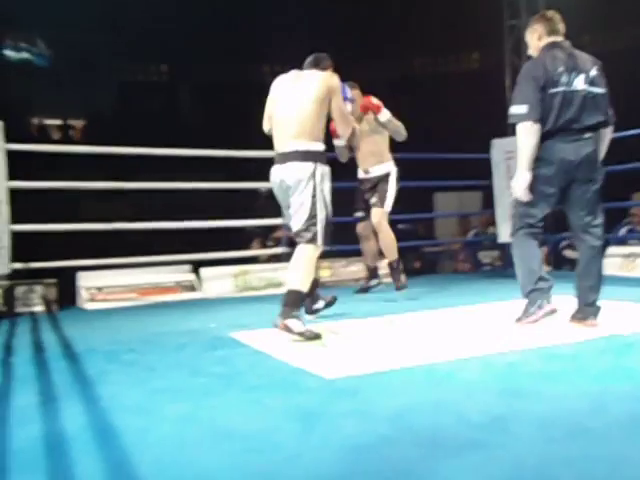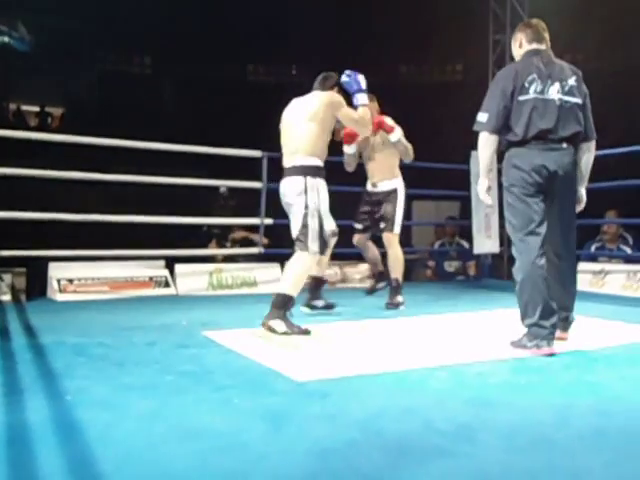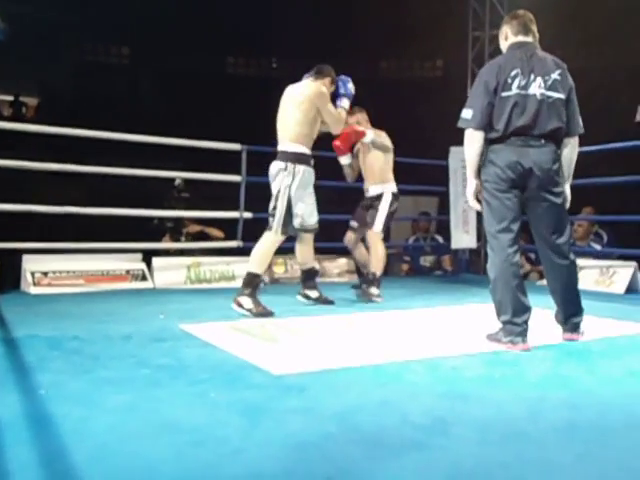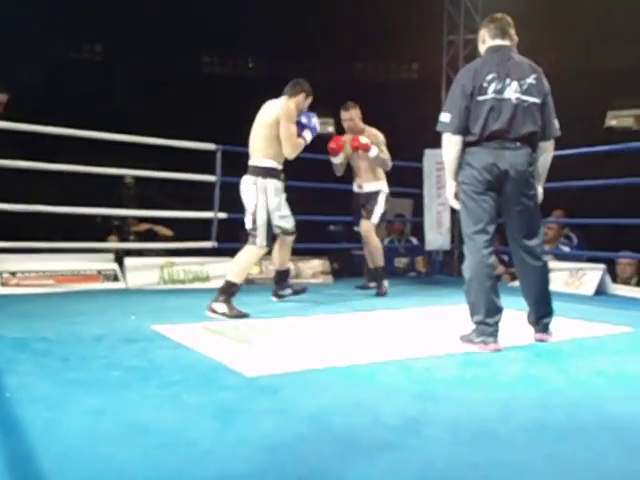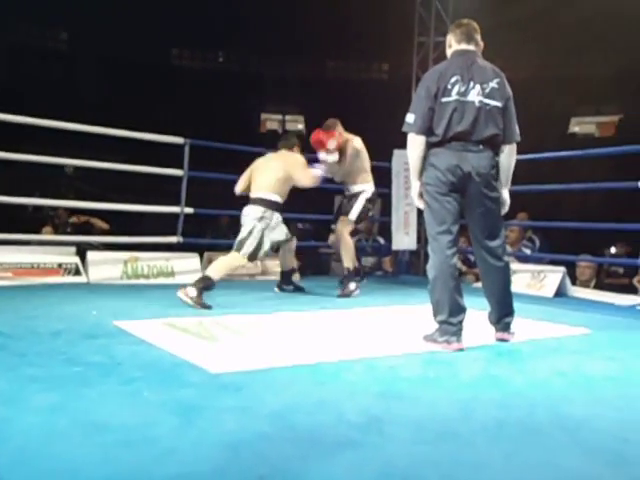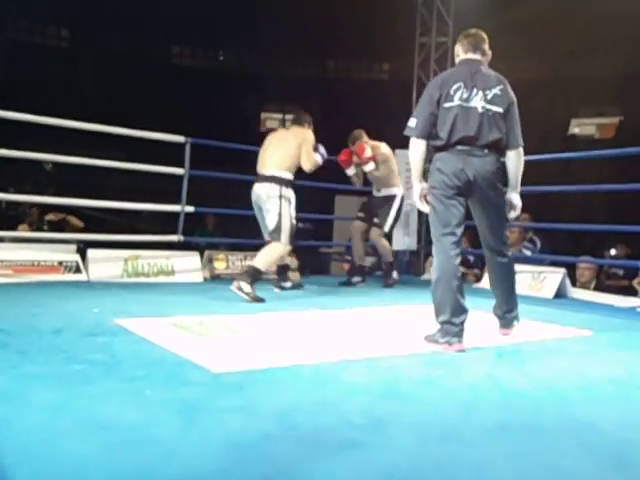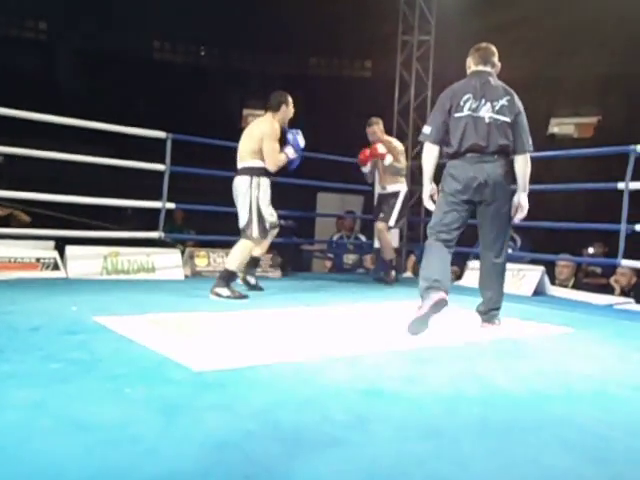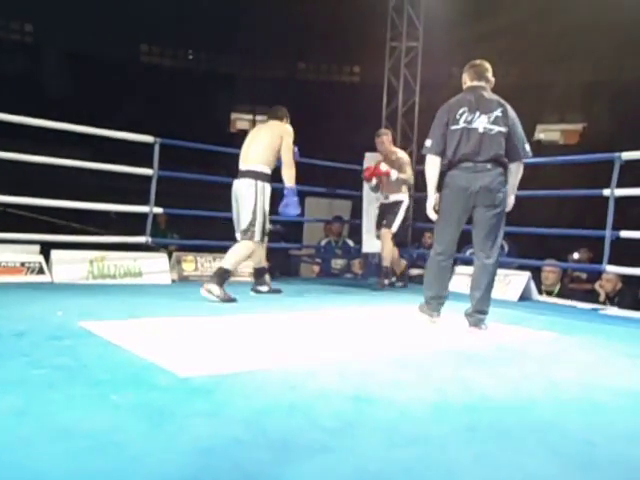
dt=0.4s
person 1, frame 1
left shoulder: (536, 67)
right shoulder: (592, 64)
left elbow: (529, 123)
right elbow: (607, 125)
left wrist: (523, 169)
right wrist: (594, 161)
left hip: (551, 153)
right hip: (587, 151)
left knee: (525, 225)
right knee: (589, 229)
left ankle: (537, 297)
right ankle: (588, 308)
person 1, frame 2
left shoulder: (511, 74)
right shoulder: (573, 76)
left elbow: (489, 131)
right elbow: (588, 139)
left wrist: (484, 175)
right wrist: (581, 183)
left hip: (525, 160)
right hip: (564, 160)
left knee: (529, 245)
right knee: (563, 244)
left ankle: (539, 333)
right ankle: (563, 321)
person 1, frame 3
left shoulder: (495, 68)
right shoulder: (558, 70)
left elbow: (475, 129)
right elbow: (572, 135)
left wrist: (471, 176)
right wrist: (566, 180)
left hip: (503, 158)
right hip: (545, 159)
left knee: (503, 243)
right knee: (556, 242)
left ankle: (513, 330)
right ankle: (571, 322)
person 1, frame 4
left shoulder: (472, 72)
right shoulder: (534, 74)
left elbow: (452, 133)
right elbow: (547, 138)
left wrist: (451, 178)
right wrist: (538, 180)
left hip: (480, 160)
right hip: (521, 161)
left knee: (479, 245)
right knee: (529, 244)
left ankle: (486, 330)
right ankle: (542, 323)
person 1, frame 5
left shoulder: (437, 75)
right shoulder: (497, 78)
left elbow: (416, 133)
right elbow: (509, 142)
left wrist: (415, 178)
right wrist: (504, 185)
left hip: (443, 161)
right hip: (483, 163)
left knee: (443, 245)
right knee: (491, 245)
left ankle: (449, 330)
right ankle: (503, 324)
person 1, frame 6
left shoulder: (442, 82)
right shoulder: (501, 86)
left elbow: (418, 136)
right elbow: (514, 146)
left wrist: (417, 180)
right wrist: (514, 189)
left hip: (448, 164)
right hip: (487, 166)
left knee: (446, 246)
right knee: (496, 244)
left ankle: (450, 330)
right ankle: (507, 316)
person 1, frame 7
left shoulder: (453, 92)
right shoulder: (510, 97)
left elbow: (432, 142)
right elbow: (522, 152)
left wrist: (427, 182)
right wrist: (522, 193)
left hip: (460, 171)
right hip: (496, 174)
left knee: (439, 237)
right knee: (493, 248)
left ankle: (434, 291)
right ankle: (490, 313)
person 1, frame 8
left shoulder: (450, 107)
right shoulder: (504, 109)
left elbow: (433, 155)
right elbow: (517, 159)
left wrist: (431, 192)
right wrist: (511, 191)
left hip: (458, 179)
right hip: (492, 180)
left knee: (443, 246)
right knee: (486, 252)
left ankle: (433, 305)
right ankle: (477, 317)
person 2, frame 1
left shoulder: (280, 82)
right shoulder: (329, 79)
left elbow: (267, 126)
right elbow: (344, 128)
right wrist: (343, 103)
left hip: (280, 167)
right hip: (309, 165)
left knee: (307, 237)
right knee: (310, 241)
left ankle: (311, 295)
right ankle: (289, 313)
person 2, frame 2
left shoulder: (293, 104)
right shoulder: (330, 98)
right elbow: (364, 129)
right wrist: (361, 94)
left hip: (294, 179)
right hip: (306, 180)
left knee: (329, 233)
right knee: (311, 248)
left ankle: (314, 295)
right ankle: (277, 315)
person 2, frame 3
left shoulder: (294, 89)
right shoulder: (316, 90)
right elbow: (336, 127)
right wrist: (344, 99)
left hip: (298, 167)
right hip: (292, 166)
left knee: (307, 229)
right knee: (276, 231)
left ankle: (309, 287)
right ankle: (246, 294)
person 2, frame 4
left shoulder: (271, 106)
right shoulder: (286, 108)
right elbow: (291, 151)
left wrist: (297, 129)
right wrist: (308, 133)
left hip: (267, 181)
right hip: (263, 181)
left knee: (287, 233)
right knee: (258, 244)
left ankle: (282, 285)
right ankle: (220, 300)
person 2, frame 5
left shoulder: (262, 161)
right shoulder: (295, 158)
left elbow: (239, 188)
right elbow: (305, 181)
right wrist: (318, 172)
left hip: (256, 209)
right hip: (264, 212)
left knee: (289, 242)
right knee: (242, 257)
left ankle: (286, 281)
right ankle: (194, 289)
person 2, frame 6
left shoulder: (273, 136)
right shoulder: (306, 134)
right elbow: (308, 166)
right wrist: (318, 158)
left hip: (259, 187)
right hip: (279, 189)
left knee: (279, 238)
right knee: (282, 242)
left ankle: (283, 278)
right ankle: (245, 280)
person 2, frame 7
left shoulder: (261, 122)
right shoulder: (271, 125)
right elbow: (272, 164)
left wrist: (282, 148)
right wrist: (291, 150)
left hip: (250, 180)
right hip: (253, 181)
left knee: (272, 226)
right knee: (252, 236)
left ankle: (248, 271)
right ankle: (221, 284)
person 2, frame 8
left shoulder: (258, 129)
right shoulder: (285, 128)
right elbow: (288, 160)
right wrist: (291, 190)
left hip: (241, 182)
right hip: (255, 184)
left knee: (257, 236)
right knee: (252, 240)
left ankle: (261, 281)
right ankle: (214, 283)
person 3, frame 1
left shoulder: (376, 115)
left elbow: (401, 135)
right elbow: (343, 157)
left wrist: (380, 111)
right wrist: (337, 137)
left hip: (384, 174)
right hip: (364, 178)
left knee: (378, 219)
right knee: (363, 230)
left ankle: (397, 272)
right ankle: (373, 276)
person 3, frame 2
left shoulder: (391, 129)
right shoulder: (359, 135)
left elbow: (409, 157)
right elbow: (349, 167)
left wrist: (391, 130)
right wrist: (348, 143)
left hip: (392, 190)
right hip: (371, 192)
left knee: (390, 239)
right knee: (359, 240)
left ankle: (396, 293)
right ankle: (380, 276)
person 3, frame 3
left shoulder: (378, 135)
right shoulder: (357, 147)
left elbow: (387, 148)
right elbow: (350, 177)
left wrist: (364, 133)
right wrist: (343, 155)
left hip: (385, 193)
right hip: (369, 196)
left knee: (373, 236)
right knee: (350, 240)
left ankle: (374, 287)
right ankle: (368, 277)
person 3, frame 4
left shoulder: (375, 135)
right shoulder: (344, 140)
left elbow: (387, 165)
right elbow: (339, 172)
left wrist: (370, 149)
right wrist: (334, 154)
left hip: (377, 190)
right hip: (359, 191)
left knee: (367, 230)
right knee: (364, 234)
left ankle: (381, 278)
right ankle: (374, 276)
person 3, frame 5
left shoulder: (354, 144)
right shoulder: (337, 145)
left elbow: (339, 175)
right elbow: (330, 172)
left wrist: (331, 151)
right wrist: (321, 150)
left hip: (364, 193)
right hip: (351, 194)
left knee: (342, 227)
right knee: (334, 239)
left ankle: (351, 282)
right ankle: (355, 272)
person 3, frame 6
left shoulder: (382, 150)
right shoulder: (359, 155)
left elbow: (381, 178)
right elbow: (358, 183)
left wrist: (368, 161)
right wrist: (348, 165)
left hip: (392, 195)
right hip: (376, 195)
left knee: (376, 235)
right knee: (356, 228)
left ankle: (391, 269)
right ankle: (357, 273)
person 3, frame 7
left shoulder: (395, 146)
right shoulder: (371, 149)
left elbow: (402, 171)
right elbow: (370, 178)
left wrist: (386, 158)
right wrist: (364, 164)
left hip: (397, 192)
right hip: (383, 193)
left knee: (381, 227)
right knee: (380, 231)
left ankle: (389, 267)
right ankle: (388, 269)
person 3, frame 8
left shoulder: (401, 157)
right shoulder: (380, 161)
left elbow: (409, 180)
right elbow: (376, 189)
left wrist: (391, 173)
right wrist: (370, 180)
left hip: (399, 201)
right hip: (385, 203)
left knee: (385, 234)
right knee: (387, 240)
left ankle: (384, 275)
right ankle: (402, 275)
